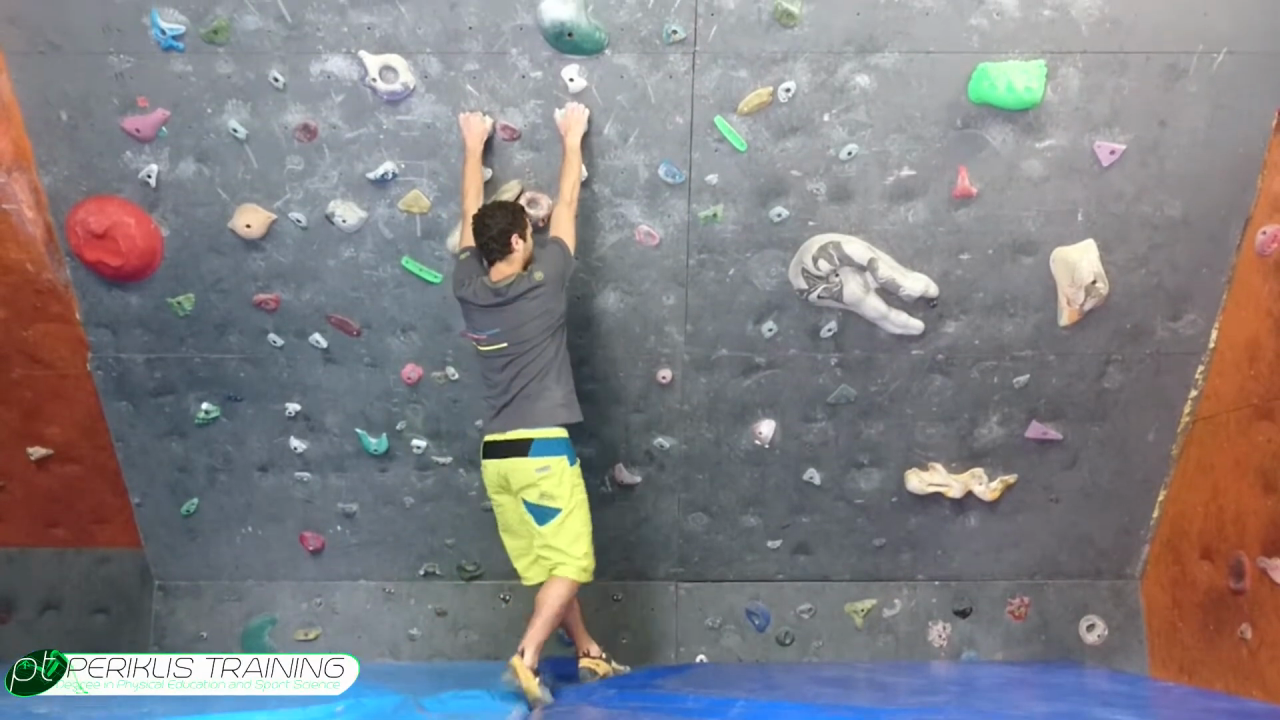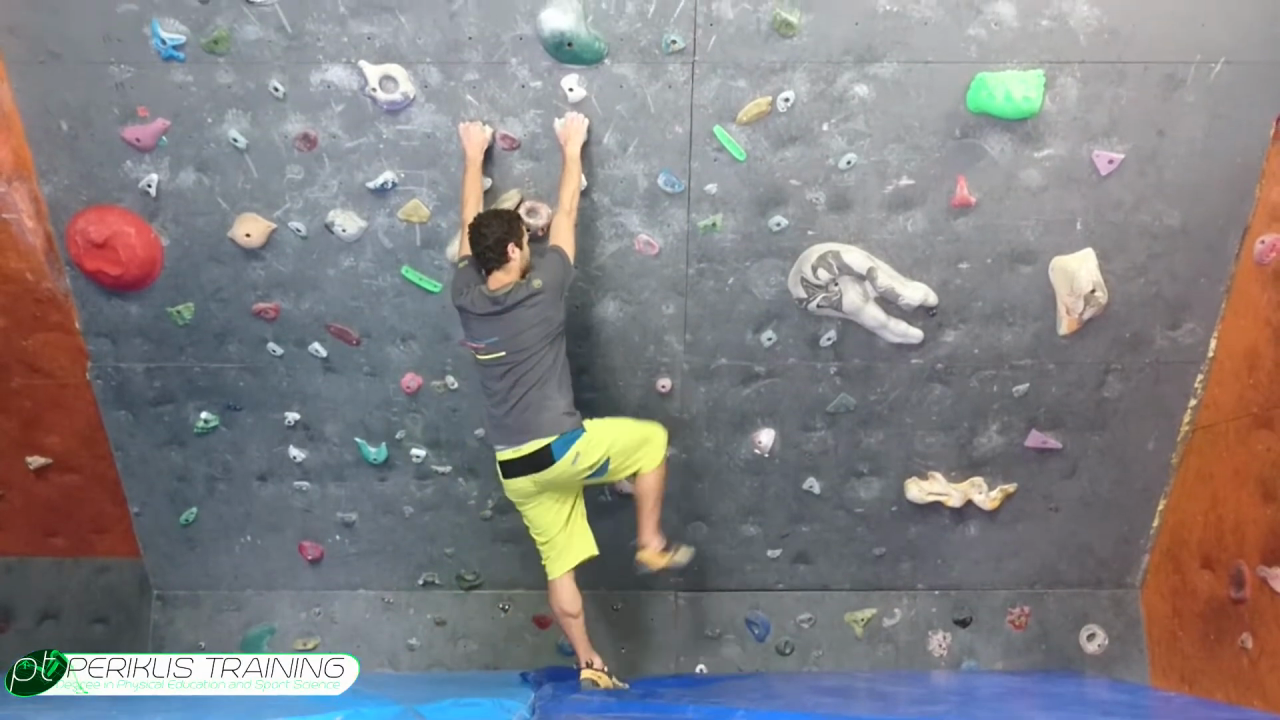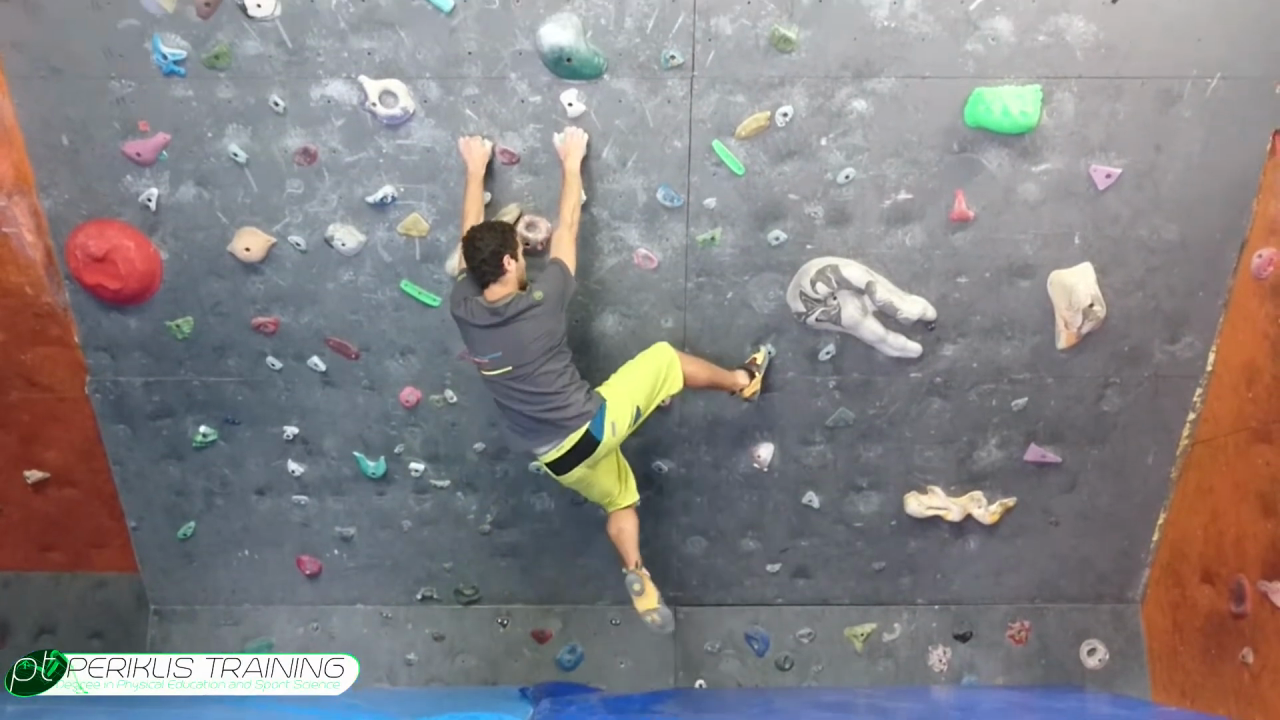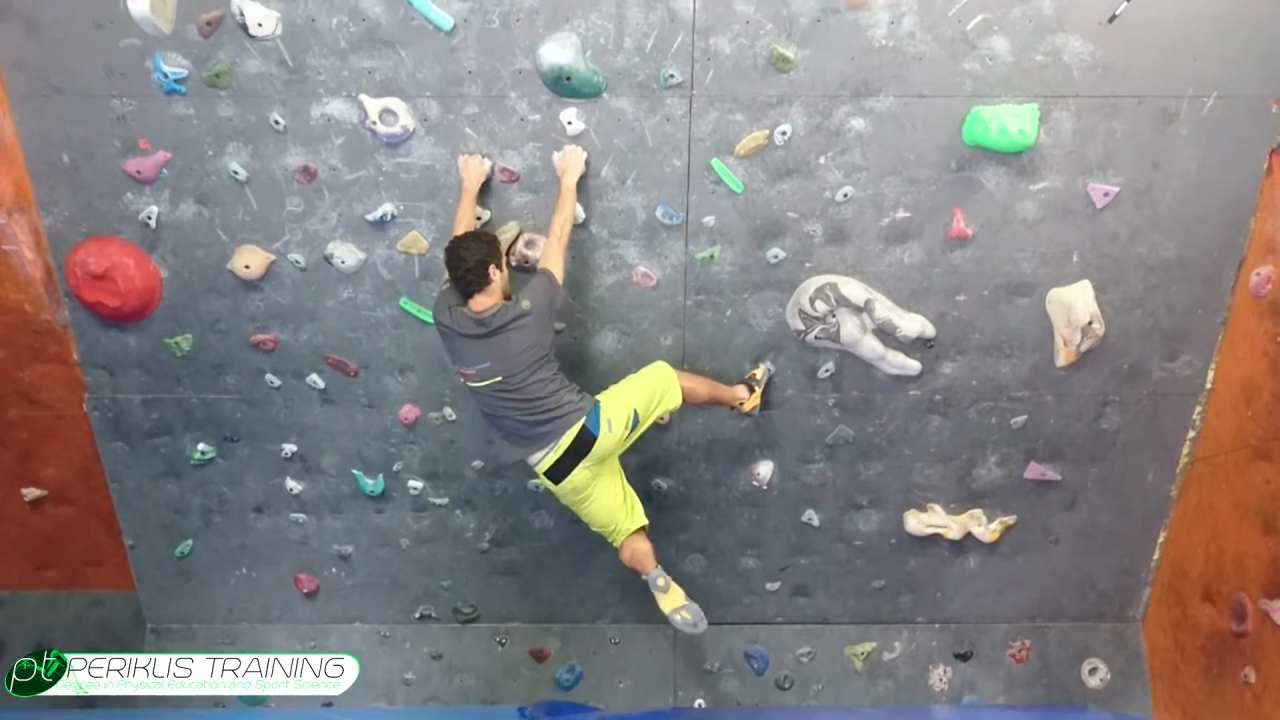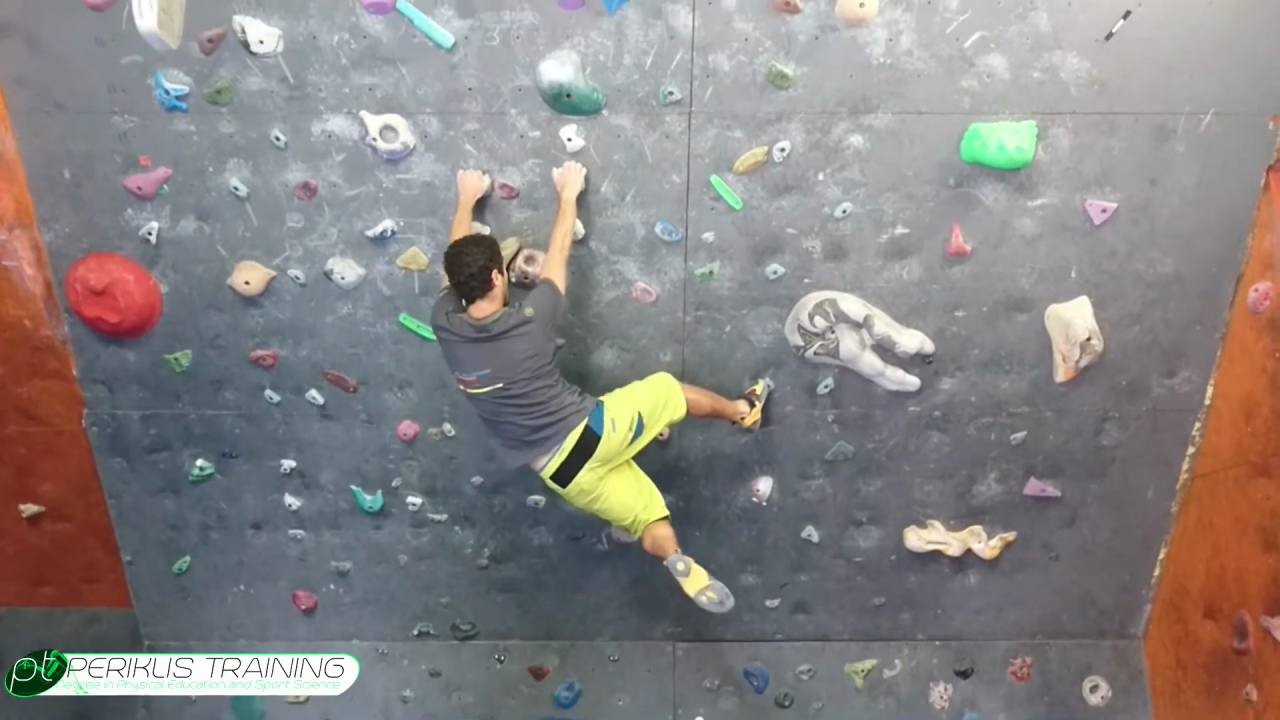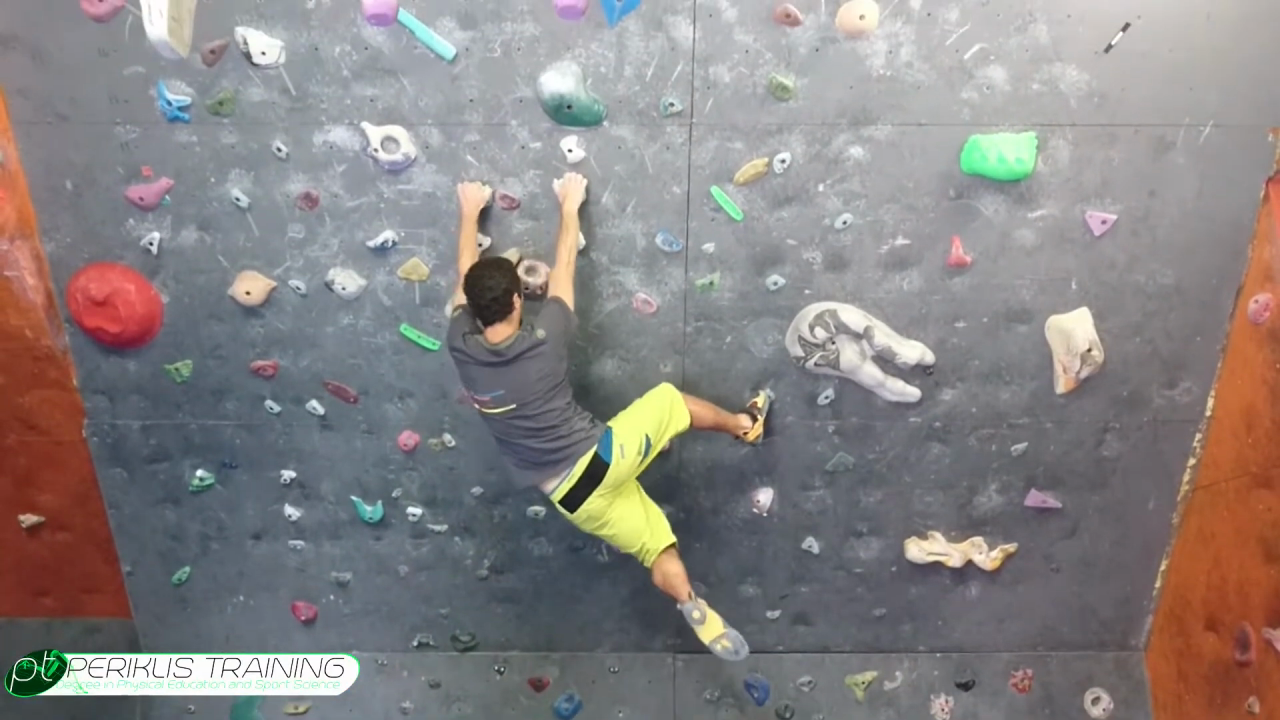
dt=0.4s
person 1, frame 1
left shoulder: (468, 288)
right shoulder: (542, 284)
left elbow: (471, 217)
right elbow: (565, 208)
left wrist: (474, 145)
right wrist: (572, 141)
left hip: (495, 456)
right hip: (541, 450)
left knee: (548, 562)
right knee: (569, 564)
left ankle: (589, 652)
right ankle: (527, 659)
person 1, frame 2
left shoulder: (463, 297)
right shoulder: (542, 290)
left elbow: (473, 227)
right elbow: (565, 217)
left wrist: (475, 155)
right wrist: (572, 149)
left hip: (513, 465)
right hip: (564, 446)
left knee: (562, 562)
right knee: (651, 444)
left ankle: (590, 664)
right ankle: (652, 545)
person 1, frame 3
left shoulder: (462, 308)
right shoulder: (541, 302)
left elbow: (472, 236)
right elbow: (567, 228)
left wrist: (475, 168)
right wrist: (571, 161)
left hip: (557, 458)
right hip: (595, 424)
left knee: (620, 503)
right knee: (664, 357)
left ankle: (636, 574)
right ankle: (741, 379)
person 1, frame 4
left shoulder: (446, 320)
right shoulder: (527, 312)
left elbow: (461, 252)
right elbow: (556, 241)
left wrist: (470, 186)
right wrist: (568, 178)
left hip: (556, 468)
right hip: (589, 429)
left knee: (628, 533)
right knee: (665, 378)
left ankle: (655, 574)
right ankle: (741, 394)
person 1, frame 5
left shoulder: (446, 326)
right shoulder: (530, 319)
left elbow: (456, 263)
right elbow: (558, 252)
left wrist: (467, 200)
right wrist: (569, 193)
left hip: (563, 473)
right hip: (593, 431)
left knee: (651, 519)
right knee: (668, 389)
left ankle: (678, 561)
right ankle: (742, 409)
person 1, frame 6
left shoulder: (462, 347)
right shoulder: (543, 340)
left elbow: (466, 276)
right elbow: (563, 269)
left wrist: (469, 212)
right wrist: (570, 207)
left hip: (572, 495)
right hip: (604, 455)
left knee: (659, 551)
right knee: (670, 398)
left ankle: (692, 608)
right ankle: (744, 422)
